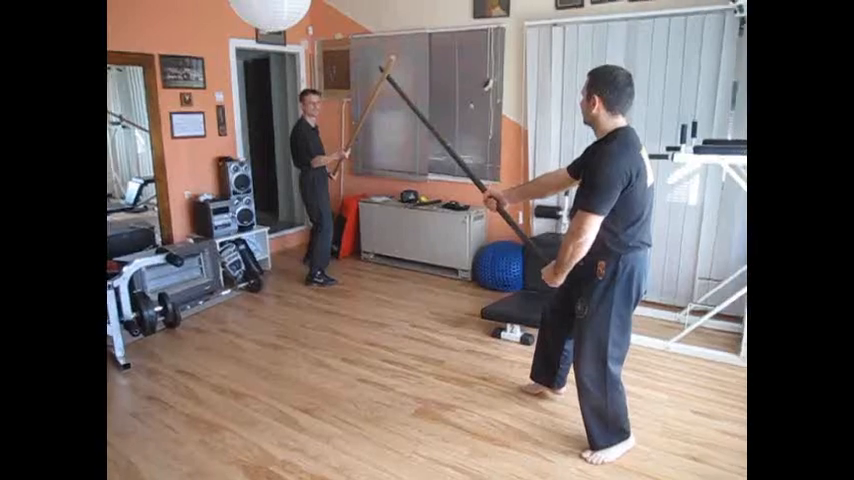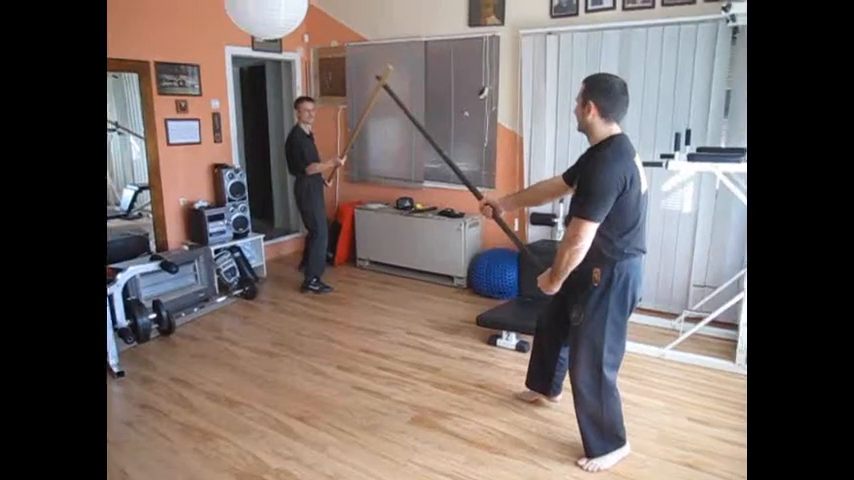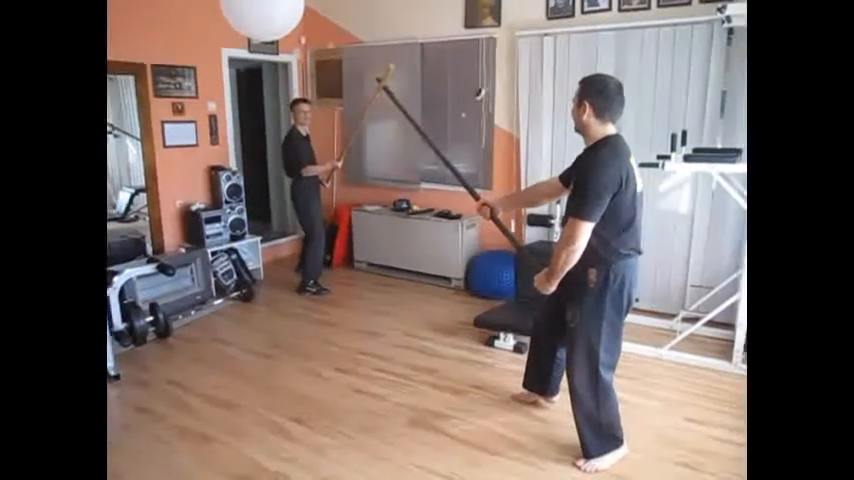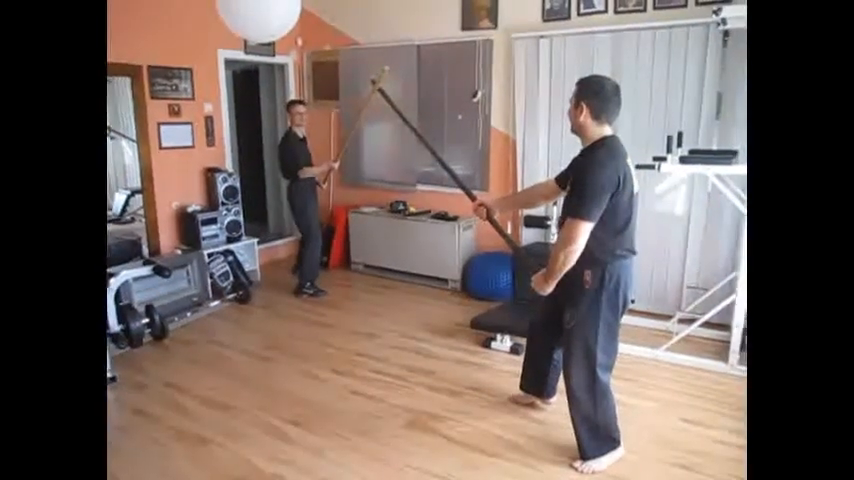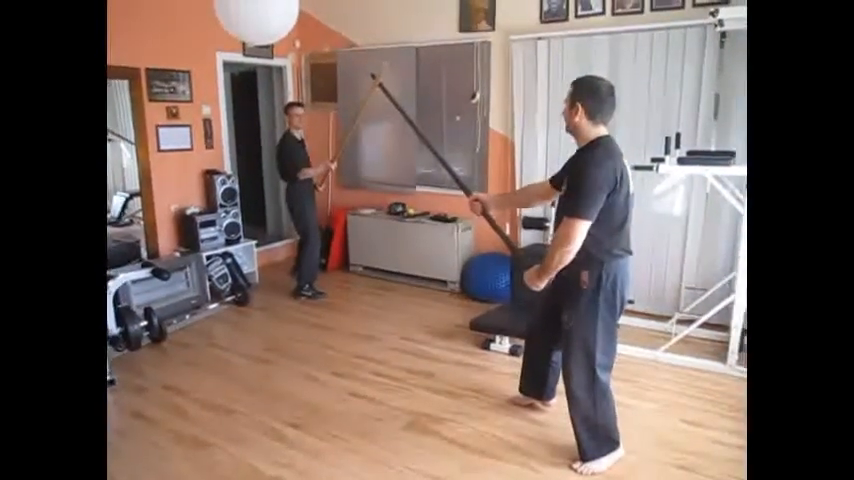
dt=0.5s
person 1, frame 1
left shoulder: (613, 157)
right shoulder: (613, 145)
left elbow: (582, 232)
right elbow: (559, 179)
left wrist: (558, 271)
right wrist: (509, 196)
left hip: (615, 268)
right hip: (601, 260)
left knee: (595, 355)
right knee: (556, 316)
left ankle: (613, 437)
right ankle: (549, 379)
person 1, frame 2
left shoulder: (607, 163)
right shoulder: (606, 152)
left elbow: (578, 238)
right elbow: (555, 186)
left wrist: (554, 278)
right wrist: (505, 202)
left hip: (610, 274)
right hip: (596, 267)
left knee: (590, 362)
right knee: (552, 324)
left ankle: (609, 444)
right ankle: (545, 387)
person 1, frame 3
left shoulder: (602, 163)
right shoulder: (604, 152)
left elbow: (574, 238)
right elbow: (552, 188)
left wrist: (551, 277)
right wrist: (502, 203)
left hip: (605, 274)
right hip: (591, 267)
left knee: (588, 362)
right knee: (548, 325)
left ankle: (606, 445)
right ankle: (542, 388)
person 1, frame 4
left shoulder: (601, 164)
right shoulder: (598, 154)
left elbow: (573, 240)
right elbow: (549, 190)
left wrist: (548, 278)
right wrist: (498, 205)
left hip: (601, 276)
right hip: (586, 270)
left knee: (585, 363)
right knee: (544, 328)
left ankle: (603, 446)
right ankle: (539, 390)
person 1, frame 5
left shoulder: (597, 162)
right shoulder: (591, 154)
left elbow: (570, 238)
right elbow: (545, 191)
left wrist: (542, 274)
right wrist: (493, 201)
left hip: (597, 275)
right hip: (580, 270)
left knee: (584, 363)
right knee: (543, 331)
left ankle: (602, 448)
right ankle: (538, 392)
person 2, frame 1
left shoulder: (312, 127)
right shoulder: (301, 130)
right elbow: (313, 161)
left wrist: (326, 168)
right wrist: (336, 156)
left hip: (318, 179)
right hip: (311, 181)
left knee: (319, 222)
right knee: (325, 225)
left ankle: (311, 256)
right ankle: (316, 273)
person 2, frame 2
left shoulder: (307, 134)
right shoulder: (296, 137)
right elbow: (308, 168)
left wrist: (321, 176)
right wrist: (332, 163)
left hip: (313, 186)
right hip: (306, 188)
left knee: (315, 229)
right knee: (320, 232)
left ankle: (306, 263)
right ankle: (311, 280)
person 2, frame 3
left shoulder: (304, 136)
right shoulder: (293, 139)
right elbow: (303, 170)
left wrist: (319, 175)
right wrist: (329, 166)
left hip: (310, 188)
right hip: (303, 190)
left knee: (312, 232)
right knee: (317, 235)
left ankle: (304, 265)
right ankle: (308, 282)
person 2, frame 4
left shoulder: (300, 137)
right shoulder: (289, 141)
right elbow: (300, 172)
left wrist: (316, 176)
right wrist: (325, 167)
left hip: (306, 190)
right hip: (300, 192)
left knee: (309, 234)
right knee: (314, 237)
left ankle: (301, 267)
right ankle: (305, 284)
person 2, frame 5
left shoulder: (298, 140)
right shoulder: (287, 143)
right elbow: (300, 173)
left wrist: (314, 179)
right wrist: (323, 168)
left hip: (305, 192)
right hip: (298, 193)
left knee: (307, 236)
right knee: (312, 239)
left ankle: (299, 270)
right ankle: (304, 286)
